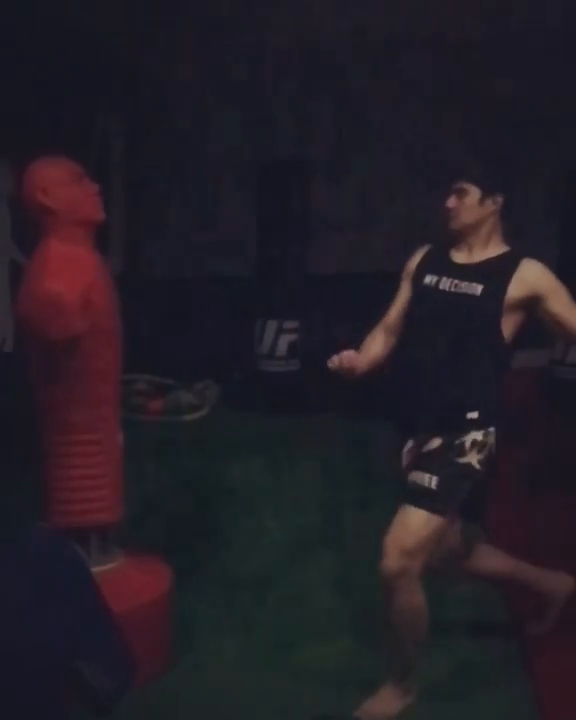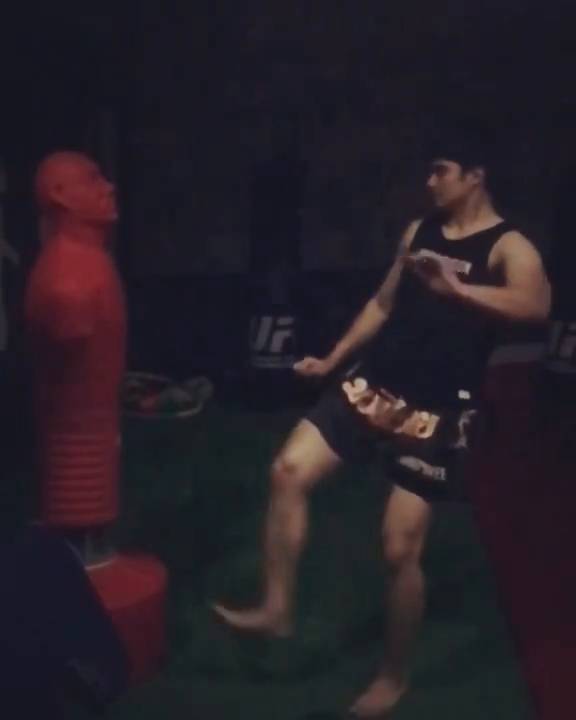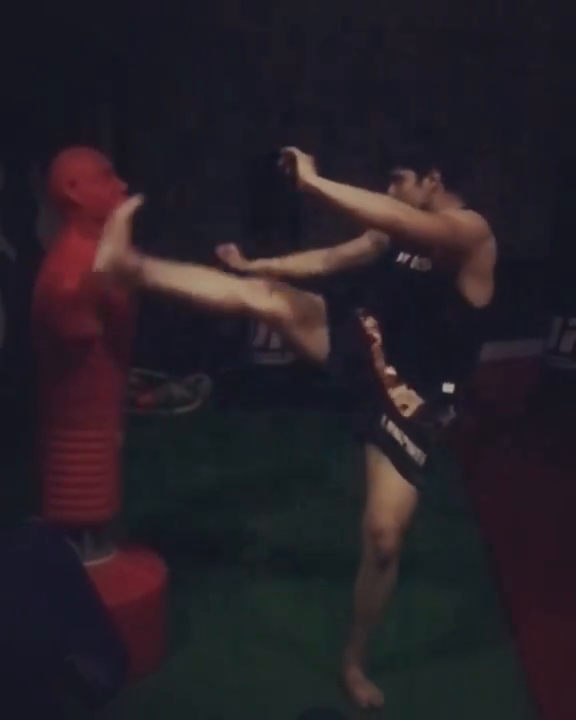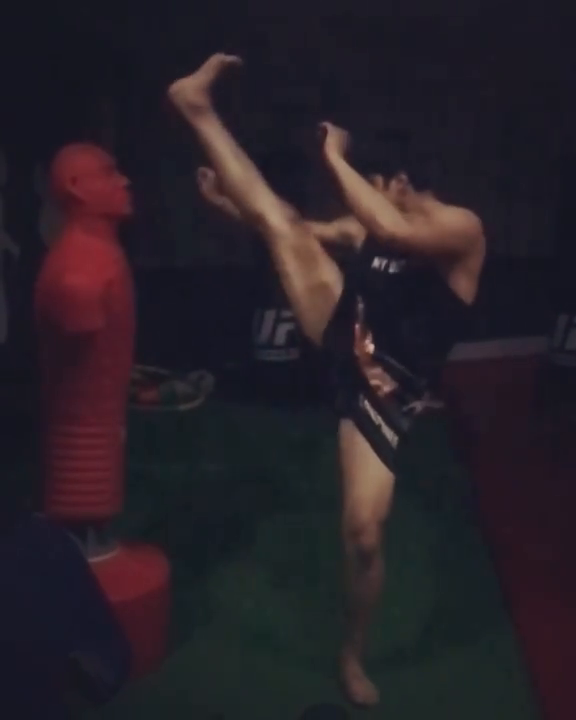
dt=1s
person 1, frame 1
left shoulder: (524, 275)
right shoulder: (424, 260)
right elbow: (390, 330)
right wrist: (359, 360)
left hip: (465, 438)
right hip: (422, 432)
left knee: (398, 562)
right knee: (455, 551)
person 1, frame 2
left shoulder: (509, 246)
right shoulder: (419, 230)
left elbow: (535, 306)
left wrist: (456, 289)
right wrist: (333, 359)
left hip: (438, 408)
right hip: (373, 381)
left knee: (400, 548)
right knee: (289, 470)
right ankle: (276, 608)
person 1, frame 3
left shoulder: (469, 232)
right shoulder: (397, 233)
left elbow: (402, 221)
right elbow: (327, 260)
left wrist: (313, 182)
right wrist: (251, 264)
left hip: (415, 399)
right hip: (368, 349)
left knee: (383, 540)
right knee: (265, 296)
left ankle: (354, 662)
right ankle: (129, 261)
person 1, frame 4
left shoulder: (461, 227)
right shoulder: (369, 227)
left elbow: (398, 233)
right elbow: (294, 230)
left wrist: (335, 160)
right wrist: (230, 197)
left hip: (385, 389)
right hip: (347, 340)
left knee: (364, 534)
right knee: (276, 218)
left ankle: (351, 658)
person 2, frame 1
left shoulder: (81, 258)
right shoulder: (55, 276)
right elbow: (63, 366)
left hip: (95, 421)
right hip: (78, 428)
left knee: (95, 526)
right knee: (85, 529)
person 2, frame 2
left shoulder: (88, 256)
right shoulder: (64, 274)
right elbow: (68, 361)
left hip: (94, 421)
right hip: (77, 428)
left knee: (89, 524)
right knee: (79, 527)
person 2, frame 3
left shoulder: (97, 252)
right shoulder: (73, 270)
right elbow: (78, 360)
left wrist: (127, 387)
left hip: (96, 418)
right hip: (80, 425)
left knee: (89, 522)
right knee: (78, 525)
person 2, frame 4
left shoulder: (100, 249)
right shoulder: (77, 266)
right elbow: (79, 358)
left wrist: (131, 384)
left hip: (99, 415)
right hip: (84, 422)
left knee: (92, 517)
right knee: (82, 522)
